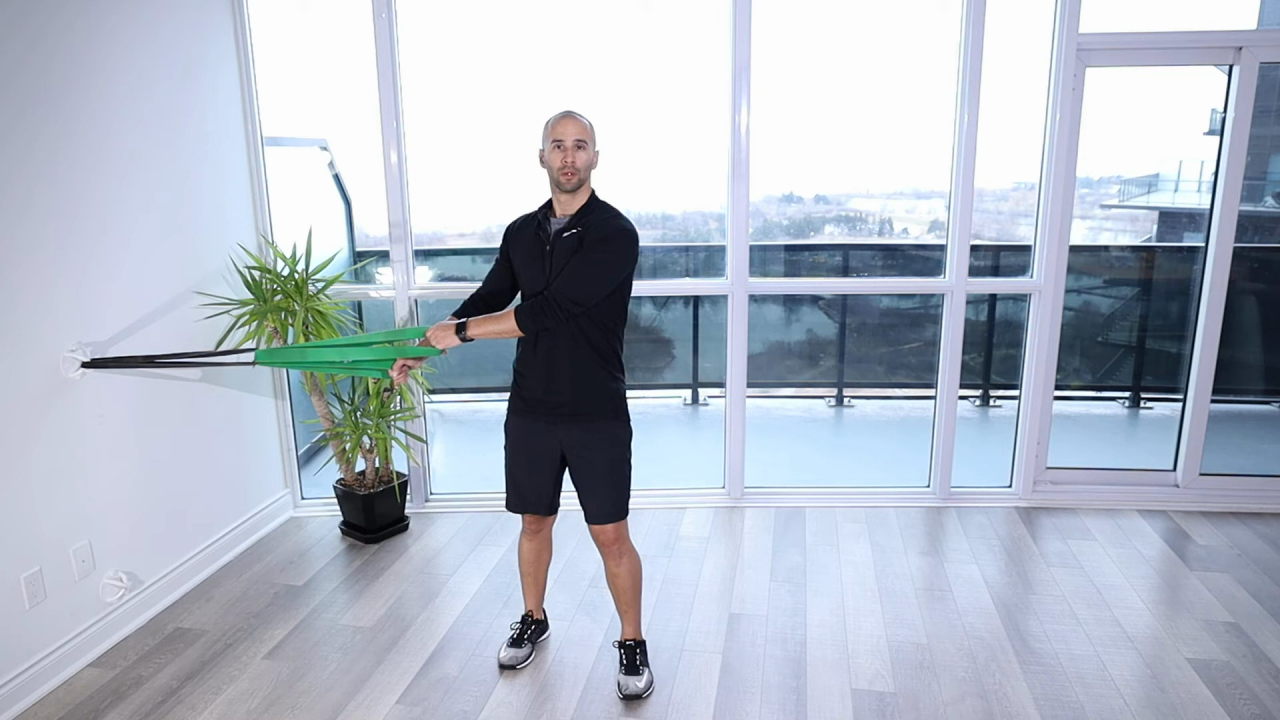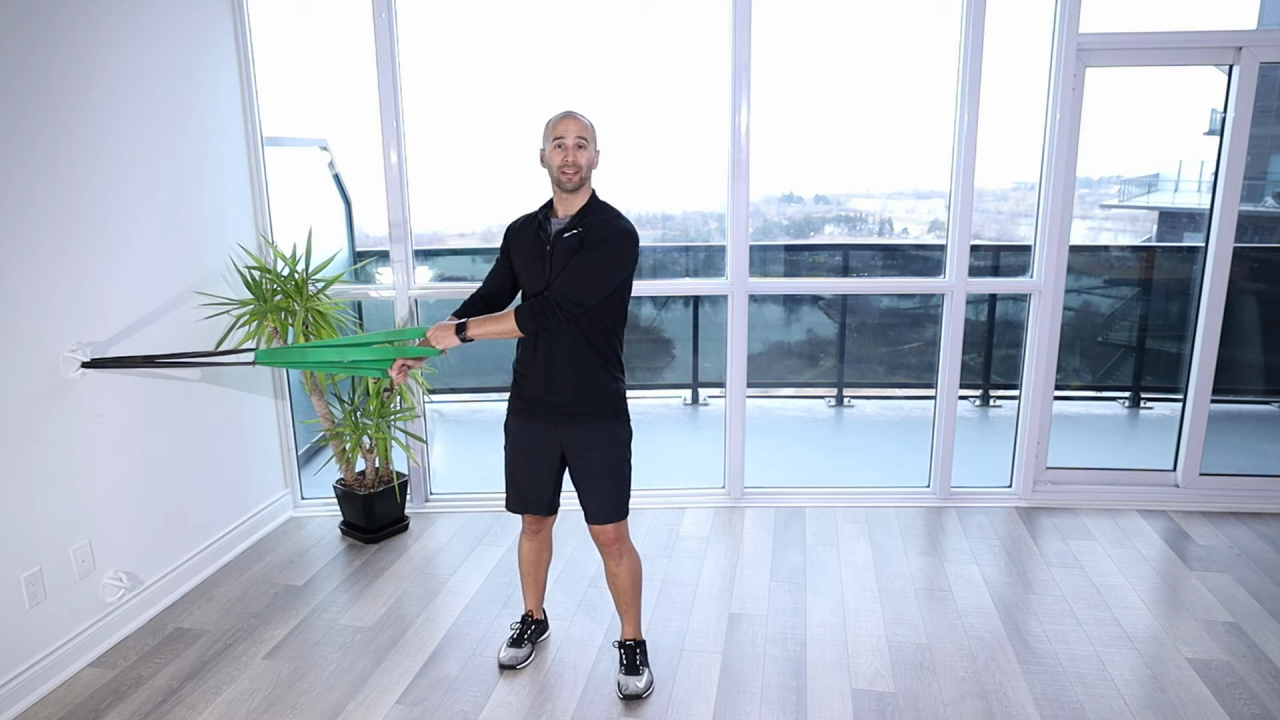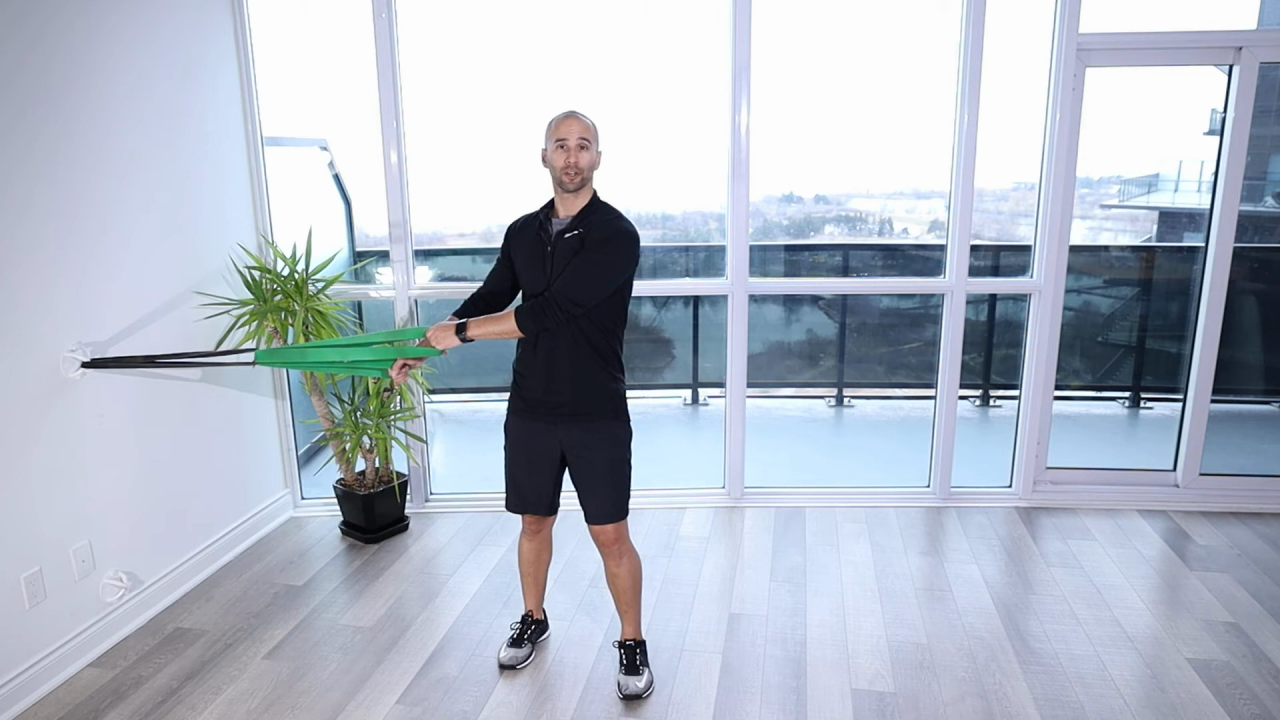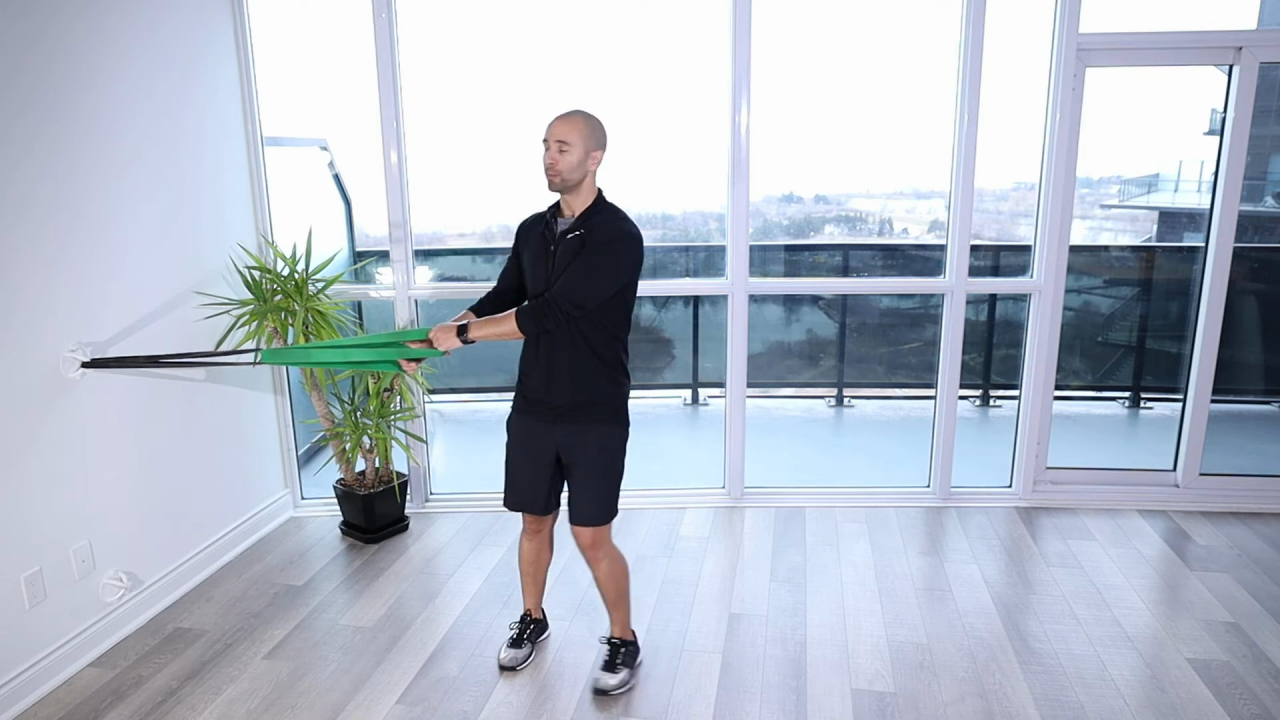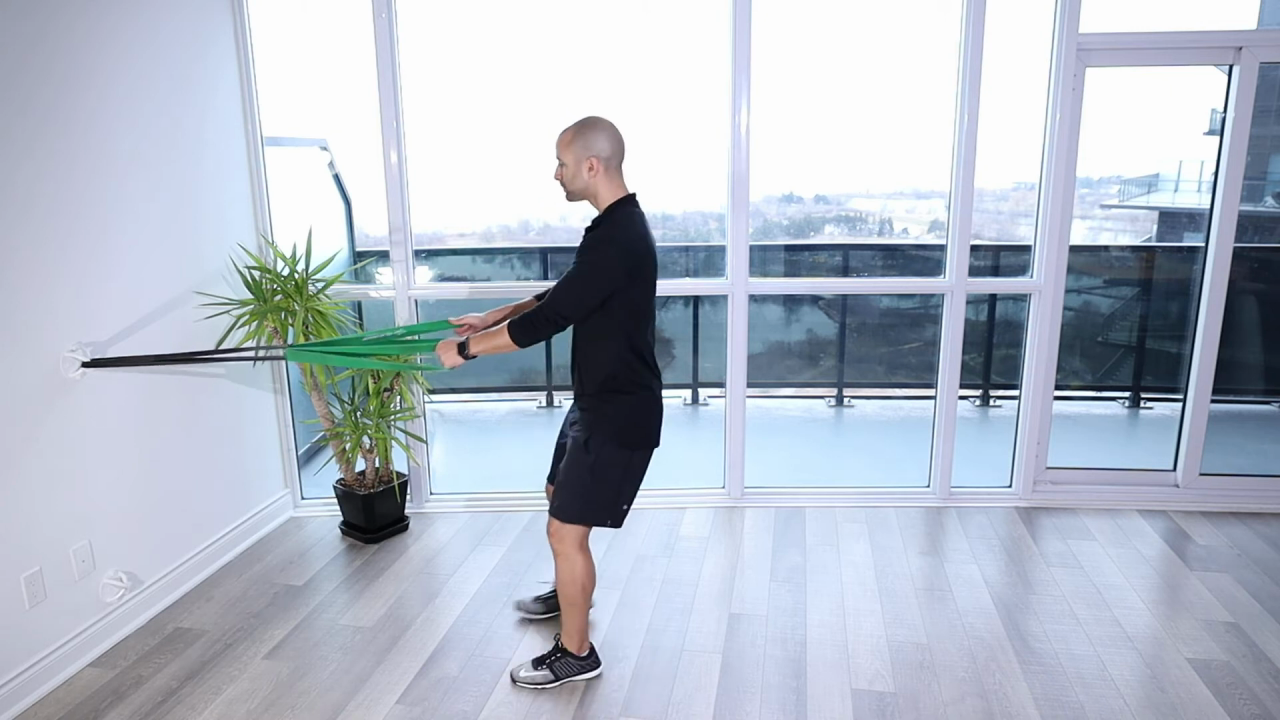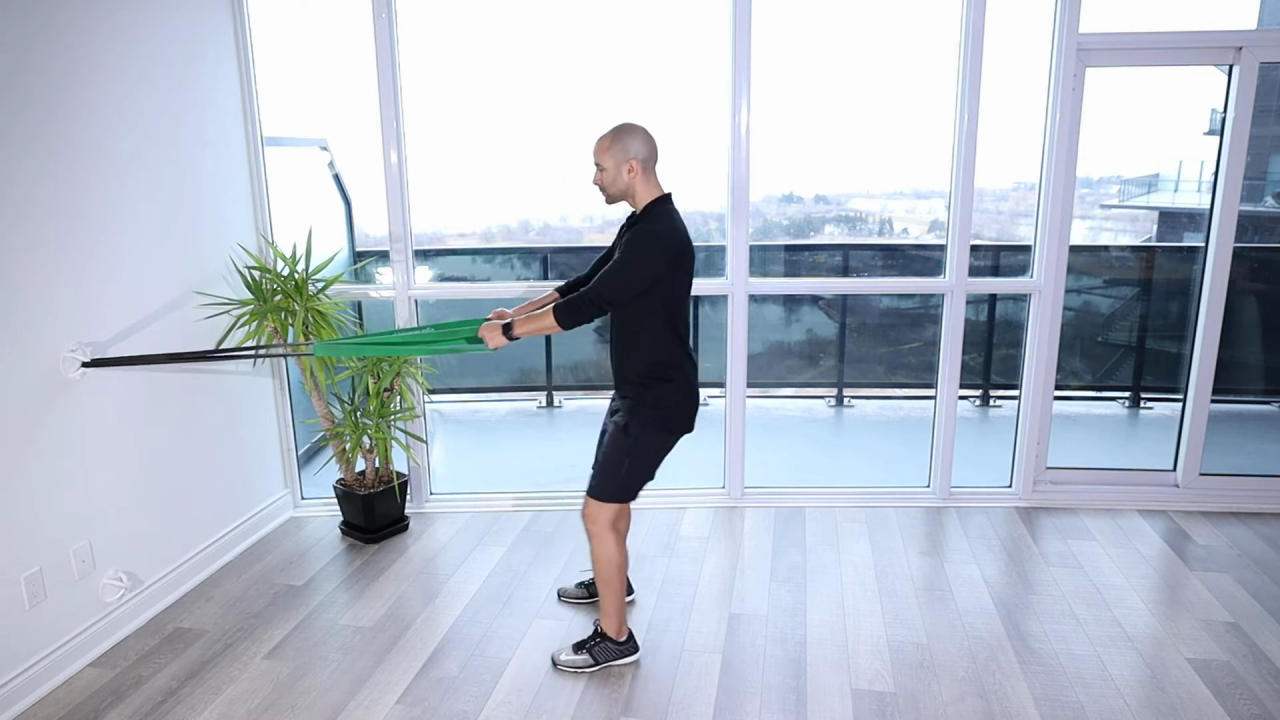
dt=0.5s
person 1, frame 1
left shoulder: (614, 233)
right shoulder: (520, 232)
left elbow: (550, 310)
right elbow: (488, 298)
left wrist: (461, 331)
right wrist: (422, 350)
left hip: (597, 416)
right hip: (531, 412)
left knee: (611, 535)
right knee: (534, 522)
left ankle: (632, 644)
right ankle: (533, 619)
person 1, frame 2
left shoulder: (614, 233)
right shoulder: (521, 232)
left elbow: (550, 309)
right elbow: (488, 298)
left wrist: (462, 331)
right wrist: (422, 350)
left hip: (597, 416)
right hip: (531, 412)
left knee: (611, 536)
right knee: (534, 522)
left ankle: (632, 644)
right ankle: (533, 619)
person 1, frame 3
left shoulder: (615, 234)
right shoulder: (522, 232)
left elbow: (551, 311)
right elbow: (488, 298)
left wrist: (460, 332)
right wrist: (424, 349)
left hip: (597, 414)
right hip: (531, 410)
left knee: (611, 535)
right knee: (534, 522)
left ankle: (632, 644)
right ankle: (533, 619)
person 1, frame 4
left shoulder: (619, 236)
right shoulder: (533, 230)
left elbow: (550, 313)
right elbow: (500, 298)
left wrist: (463, 333)
right wrist: (436, 341)
left hip: (596, 415)
right hip: (534, 408)
left knee: (592, 537)
right knee: (535, 522)
left ankle: (623, 641)
right ankle: (532, 619)
person 1, frame 5
left shoulder: (615, 240)
right shoulder: (618, 227)
left elbow: (550, 319)
right elbow: (559, 298)
left wrist: (468, 346)
right wrist: (490, 319)
left hip: (619, 413)
right hip: (601, 402)
left knee: (566, 530)
right knee: (561, 495)
left ankle: (576, 653)
right ankle: (565, 594)
person 1, frame 6
left shoulder: (659, 235)
right shoulder: (641, 226)
left elbow: (591, 304)
right elbow: (584, 282)
left wrist: (510, 332)
right wrist: (518, 311)
left hip: (657, 400)
right hip: (639, 391)
left knee: (598, 511)
right knee: (613, 491)
left ankle: (615, 636)
right ankle: (613, 580)
